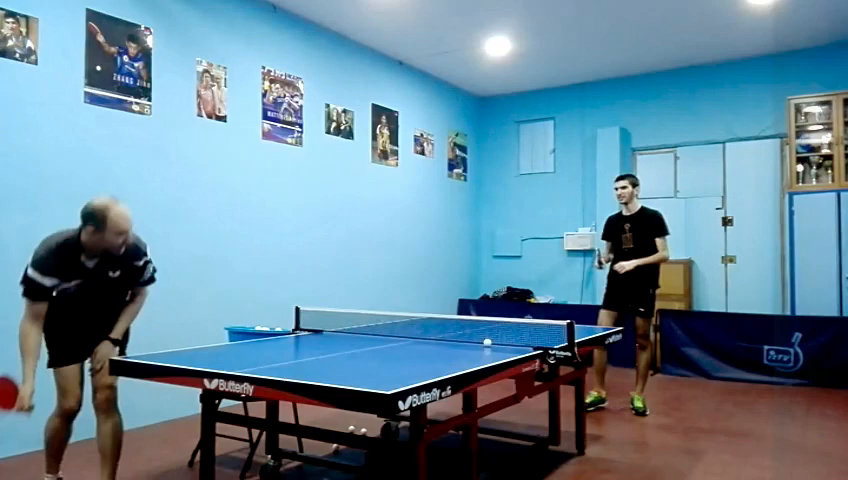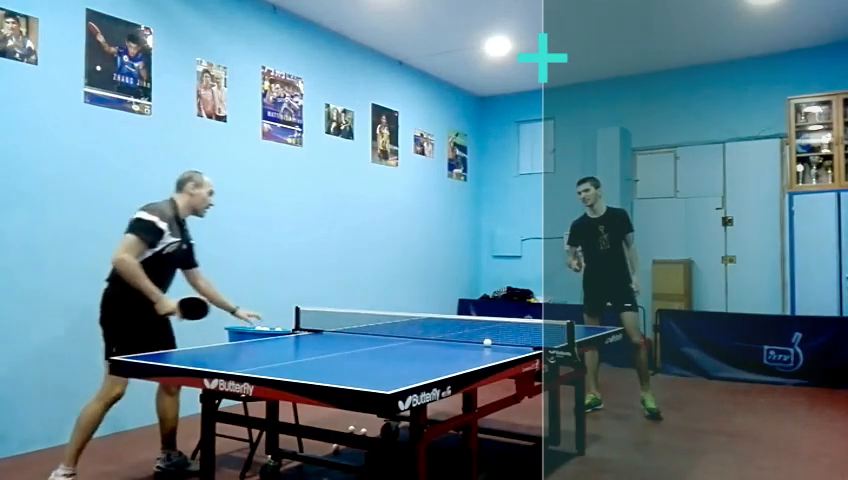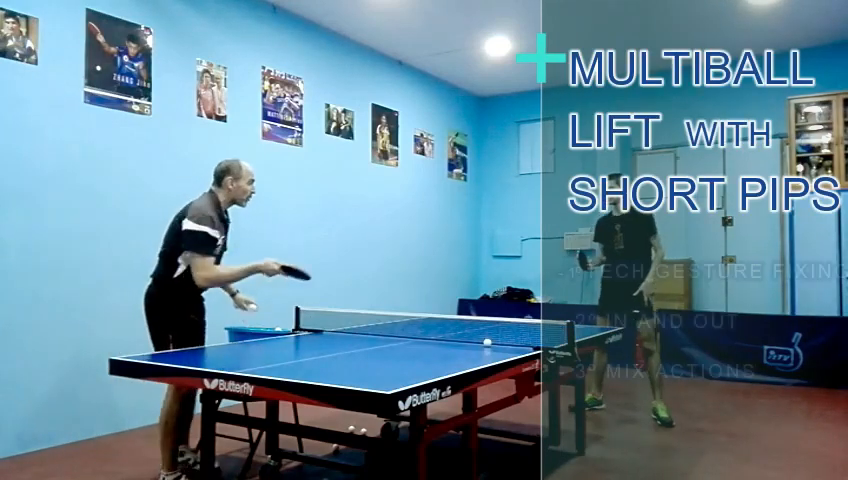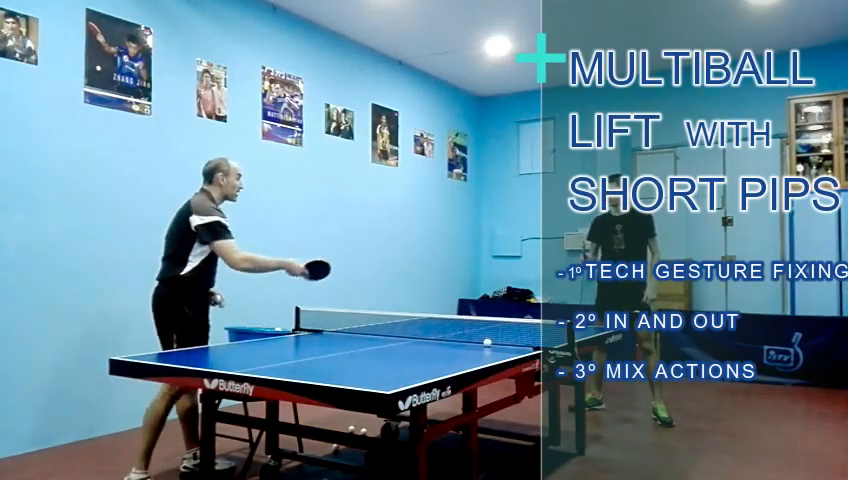
dt=1s
person 1, frame 1
left shoulder: (133, 250)
right shoulder: (50, 255)
left elbow: (139, 294)
right elbow: (33, 320)
left wrist: (113, 340)
right wrist: (28, 381)
left hip: (110, 325)
right hip: (66, 325)
left knee: (106, 402)
right knee: (68, 405)
person 1, frame 2
left shoulder: (182, 233)
right shoulder: (154, 215)
left elbow: (198, 281)
right elbow: (121, 259)
left wrist: (234, 310)
right wrist: (158, 298)
left hip: (151, 311)
right hip: (123, 308)
left knee: (171, 380)
right knee: (112, 390)
left ankle: (168, 455)
person 1, frame 3
left shoulder: (218, 215)
right shoulder: (201, 216)
right elbow: (204, 276)
left wrist: (234, 293)
right wrist: (256, 268)
left hip: (187, 303)
right hip: (168, 304)
right knee: (180, 385)
left ankle: (182, 452)
person 1, frame 4
left shoulder: (203, 209)
right shoulder: (204, 210)
right elbow: (238, 260)
left wrist: (206, 291)
right wrist: (284, 264)
left hip: (189, 303)
right hip: (176, 304)
right knee: (174, 385)
person 2, frame 1
left shoulder: (652, 217)
right shoulder: (612, 221)
left elbow: (664, 254)
left wrist: (634, 263)
right wrist: (602, 259)
left hip: (643, 287)
right hip: (615, 286)
left knee: (643, 340)
left ankle: (638, 395)
right ankle: (598, 392)
person 2, frame 2
left shoulder: (619, 216)
right shoulder: (578, 225)
left elbow: (630, 247)
right elbow: (571, 255)
left wrist: (635, 275)
right wrist: (574, 263)
left hip: (621, 284)
right hip: (593, 287)
left knee: (636, 340)
left ankle: (646, 395)
right ankle: (593, 395)
person 2, frame 3
left shoulder: (643, 217)
right shoulder: (603, 223)
left elbow: (659, 251)
left wrist: (650, 279)
right wrist: (592, 263)
left hip: (637, 289)
right hip: (610, 290)
left knee: (649, 345)
left ankle: (658, 404)
right ankle: (595, 396)
person 2, frame 4
left shoulder: (642, 218)
right shoulder: (600, 222)
left elbow: (655, 253)
right elbow: (592, 254)
left wrist: (651, 283)
right wrist: (589, 260)
left hip: (636, 291)
right hip: (608, 291)
left knee: (649, 345)
right knee: (599, 343)
left ankle: (658, 404)
right ankle: (595, 395)
